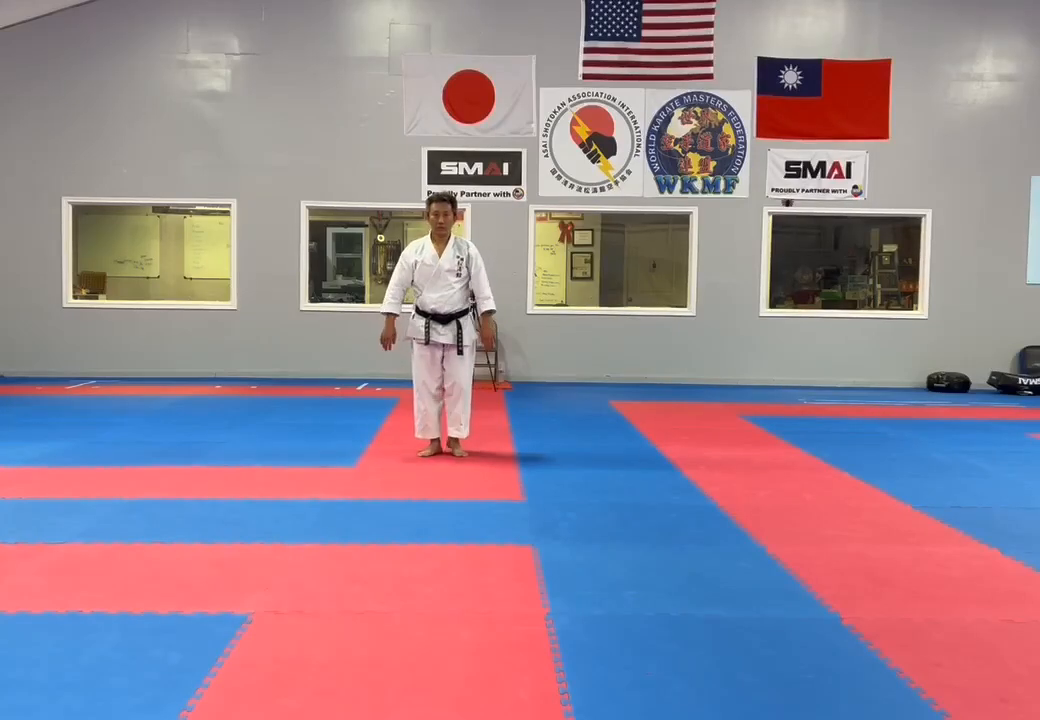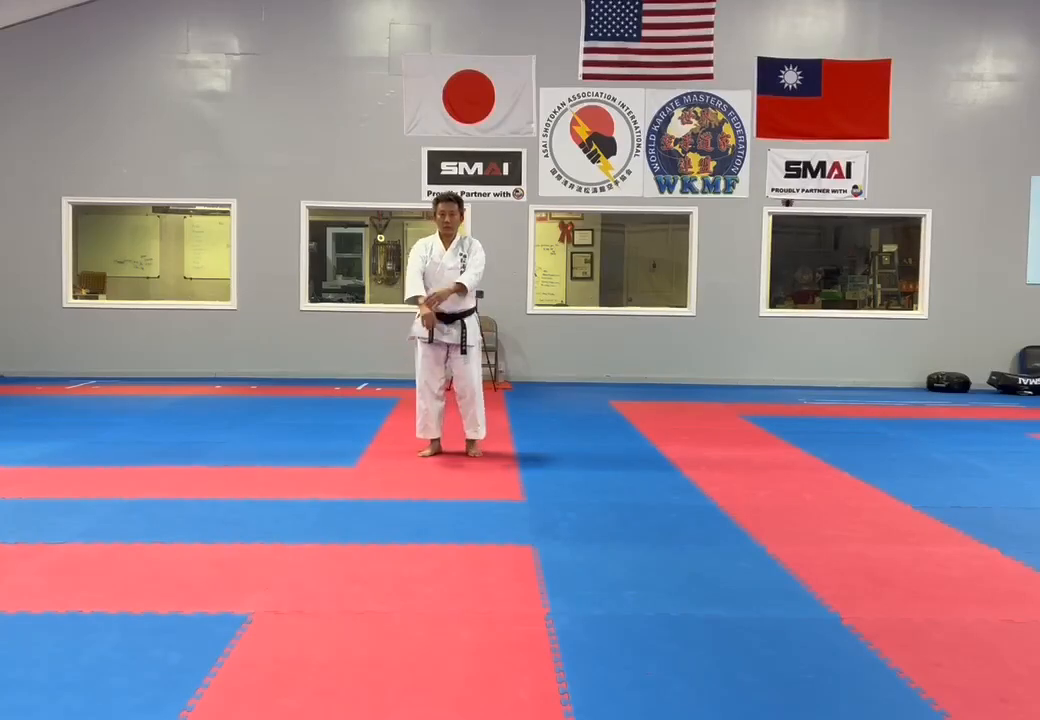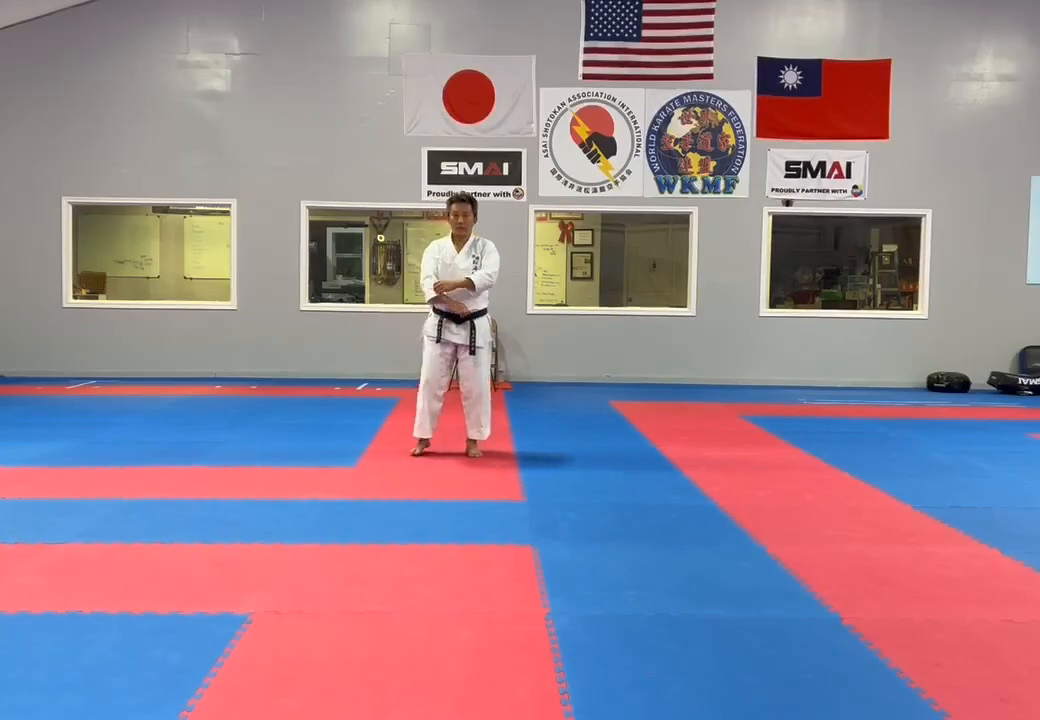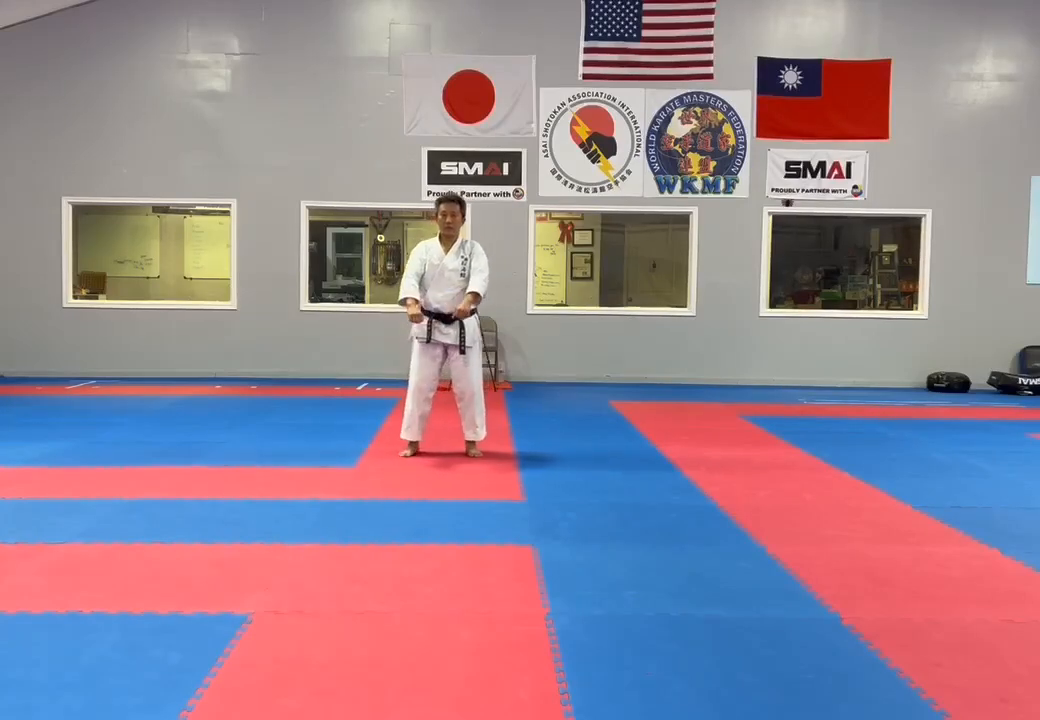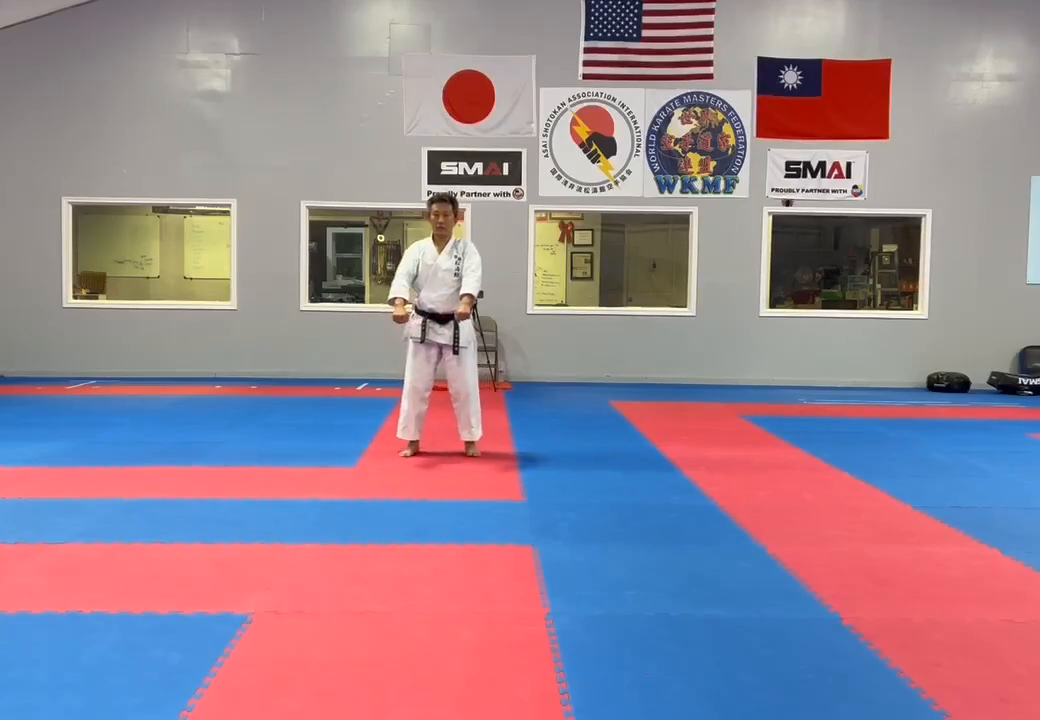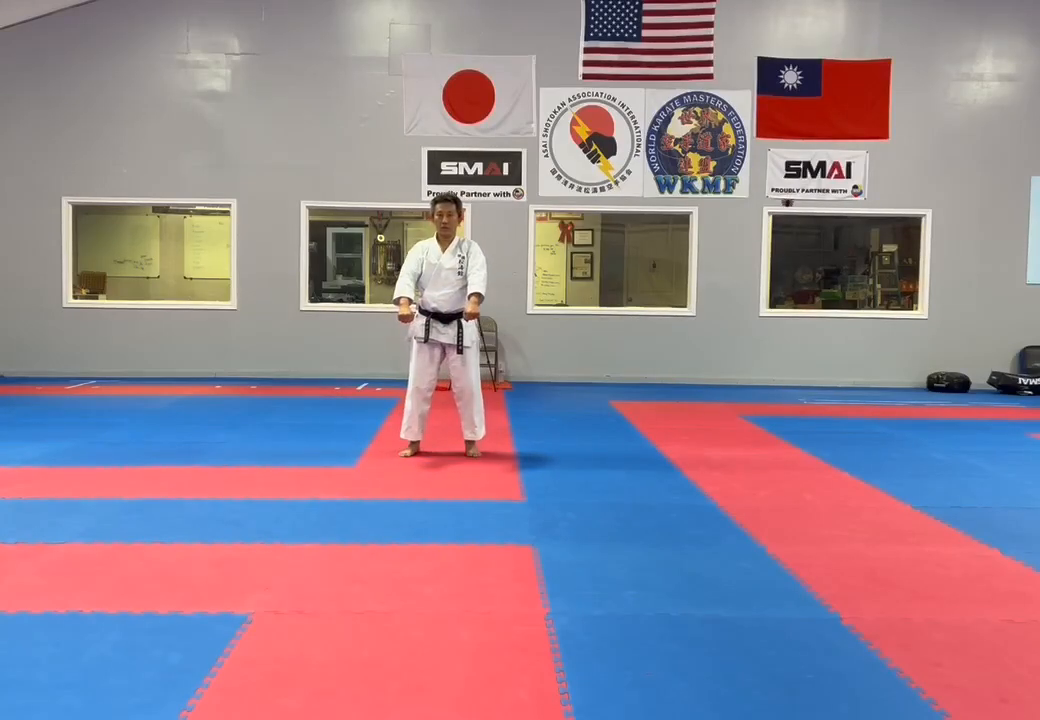
dt=0.4s
person 1, frame 1
left shoulder: (467, 249)
right shoulder: (414, 250)
left elbow: (481, 286)
right elbow: (397, 285)
left wrist: (487, 322)
right wrist: (389, 323)
left hip: (460, 326)
right hip: (425, 326)
left knee: (459, 384)
right knee: (426, 385)
left ankle: (455, 438)
right ankle: (433, 440)
person 1, frame 2
left shoulder: (472, 246)
right shoulder: (422, 246)
left elbow: (473, 276)
right elbow: (414, 279)
left wrist: (445, 292)
right wrist: (424, 305)
left hip: (463, 325)
right hip: (430, 325)
left knee: (469, 385)
right knee: (429, 384)
left ankle: (473, 439)
right ankle: (434, 440)
person 1, frame 3
left shoulder: (486, 247)
right shoulder: (436, 248)
left elbow: (488, 275)
right elbow: (428, 280)
left wrist: (455, 284)
right wrist: (451, 302)
left hip: (474, 326)
right hip: (440, 324)
left knee: (475, 385)
right knee: (431, 382)
left ankle: (473, 440)
right ankle: (423, 438)
person 1, frame 4
left shoulder: (473, 250)
right shoulder: (423, 249)
left elbow: (479, 279)
right elbow: (410, 279)
left wrist: (468, 302)
right wrist: (412, 305)
left hip: (463, 326)
right hip: (429, 325)
left knee: (469, 386)
right knee: (420, 385)
left ankle: (472, 440)
right ankle: (413, 441)
person 1, frame 5
left shoulder: (467, 249)
right shoulder: (417, 250)
left elbow: (472, 279)
right elbow: (402, 278)
left wrist: (465, 304)
right wrist: (399, 305)
left hip: (457, 327)
right hip: (423, 326)
left knee: (464, 386)
right knee: (416, 385)
left ankle: (470, 440)
right ankle: (413, 441)
person 1, frame 6
left shoulder: (470, 249)
right shoulder: (420, 249)
left elbow: (477, 278)
right elbow: (407, 277)
left wrist: (474, 303)
right wrist: (404, 305)
left hip: (460, 326)
right hip: (426, 325)
left knee: (467, 385)
right knee: (419, 384)
left ankle: (471, 440)
right ankle: (413, 441)
